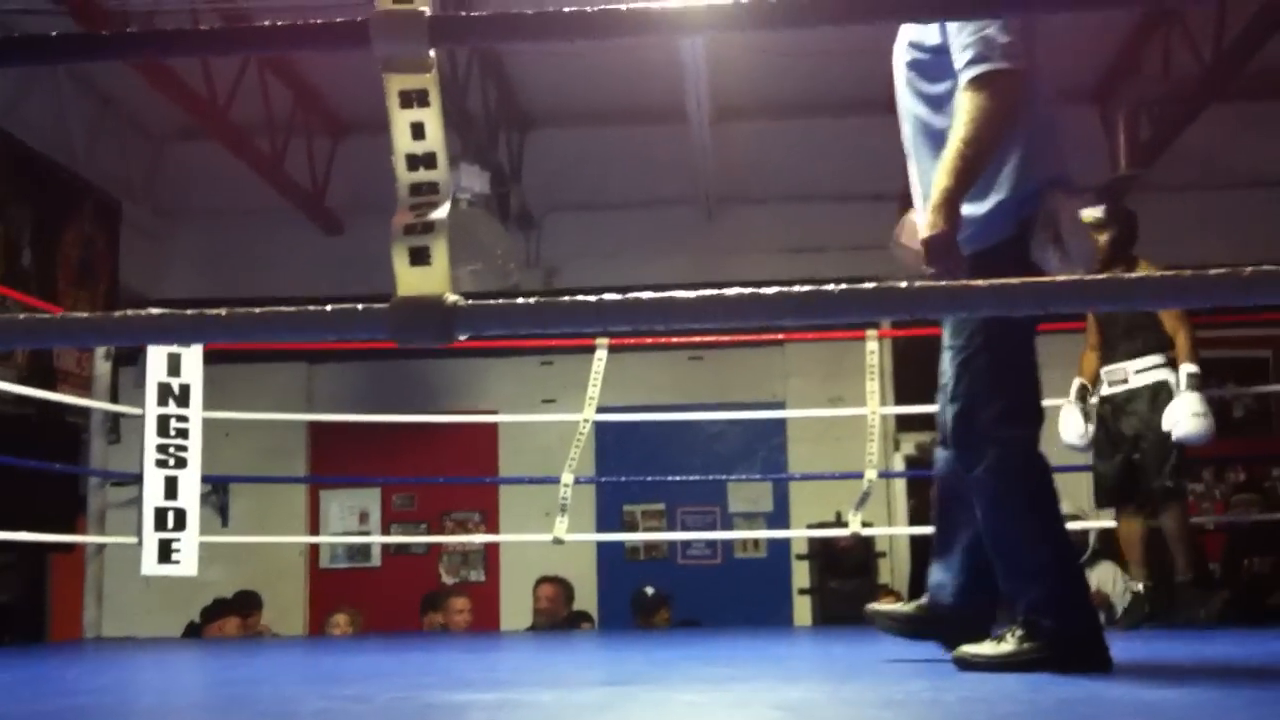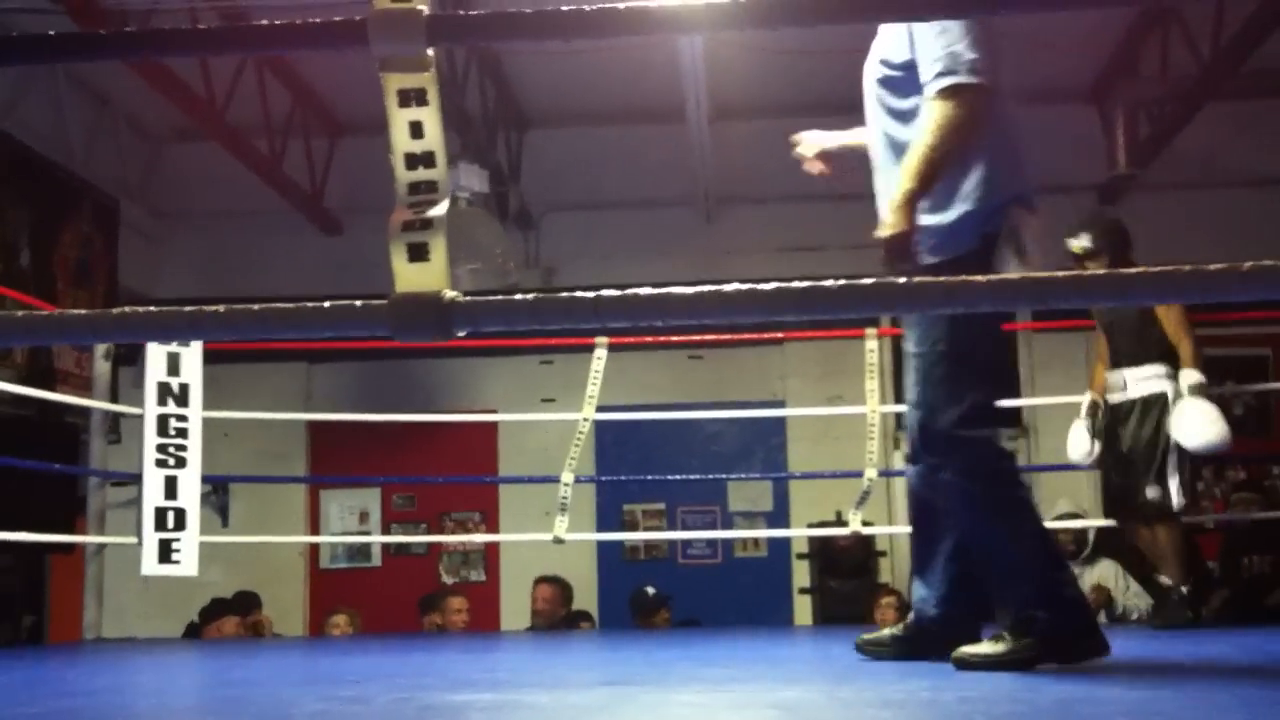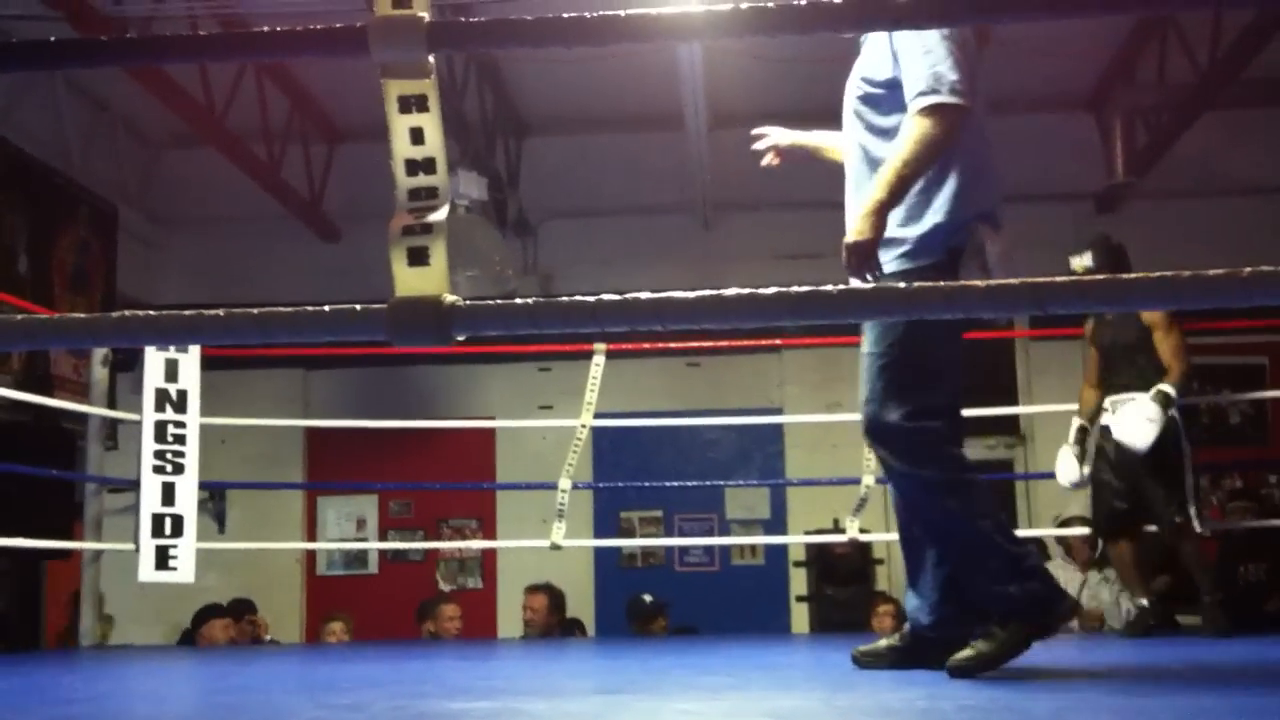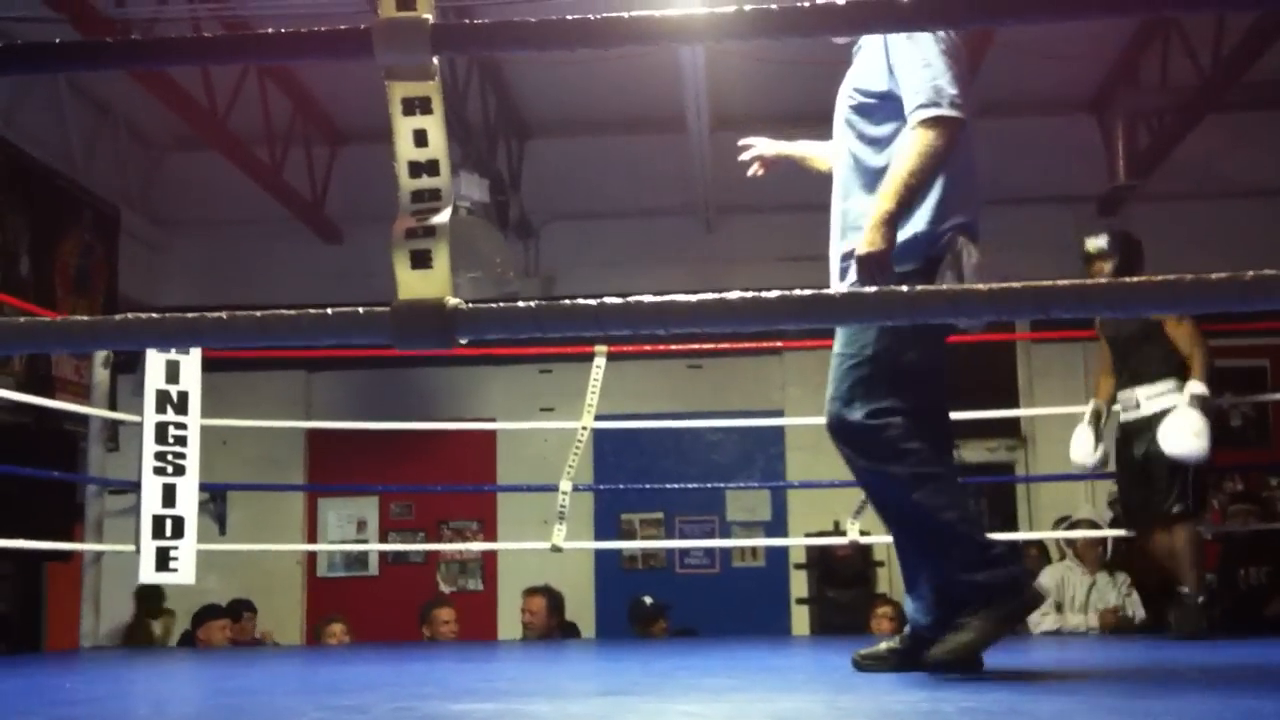
dt=0.3s
person 1, frame 1
left shoulder: (950, 17)
right shoulder: (930, 21)
left elbow: (995, 82)
left wrist: (943, 203)
right wrist: (943, 199)
left hip: (987, 233)
right hip: (983, 236)
left knee: (988, 431)
right knee: (967, 430)
left ankle: (1059, 624)
right ankle: (957, 600)
person 1, frame 2
left shoulder: (927, 13)
right shoulder: (904, 25)
left elbow: (962, 96)
left wrist: (903, 203)
right wrist: (844, 139)
left hip: (950, 241)
right hip: (943, 248)
left knee: (951, 432)
right knee: (935, 436)
left ankle: (1049, 616)
right ankle: (942, 613)
person 1, frame 3
left shoulder: (914, 21)
right shoulder: (886, 38)
left elbow: (941, 110)
left wrist: (872, 209)
right wrist: (801, 139)
left hip: (919, 254)
right hip: (907, 262)
left knee: (896, 423)
right knee: (914, 435)
left ankle: (1018, 596)
right ankle: (941, 621)
person 1, frame 4
left shoulder: (907, 30)
right shoulder: (876, 46)
left elbow: (939, 122)
left wrist: (881, 220)
right wrist: (788, 150)
left hip: (902, 261)
right hip: (889, 270)
left knee: (860, 416)
right knee: (903, 433)
left ankle: (987, 581)
right ankle: (939, 620)
person 2, frame 1
left shoulder: (1148, 278)
left elbow: (1181, 334)
left wrist: (1189, 381)
right wrist: (1079, 393)
left hip: (1151, 388)
right hip: (1113, 397)
left knee: (1164, 490)
right knee: (1121, 497)
left ankle: (1187, 584)
right ankle: (1141, 591)
person 2, frame 2
right shoulder: (1101, 303)
left elbow: (1183, 338)
left wrist: (1193, 388)
right wrist: (1090, 408)
left hip: (1152, 397)
right hip: (1119, 406)
left knee: (1157, 501)
right knee: (1125, 507)
left ankle: (1182, 595)
right ankle: (1169, 585)
person 2, frame 3
left shoulder: (1150, 311)
right shoulder: (1093, 325)
left elbow: (1177, 365)
left wrist: (1162, 397)
right wrist: (1077, 430)
left hip: (1153, 420)
right hip: (1114, 429)
left knee: (1173, 520)
right knee: (1110, 525)
left ankle: (1210, 599)
right ankle: (1145, 605)
person 2, frame 4
right shoulder: (1105, 317)
left elbow: (1197, 351)
left wrist: (1195, 400)
right wrist: (1094, 414)
left hip: (1166, 414)
right hip: (1131, 421)
left knee: (1176, 510)
right knee: (1143, 517)
left ankle: (1195, 603)
right ankle: (1184, 593)
